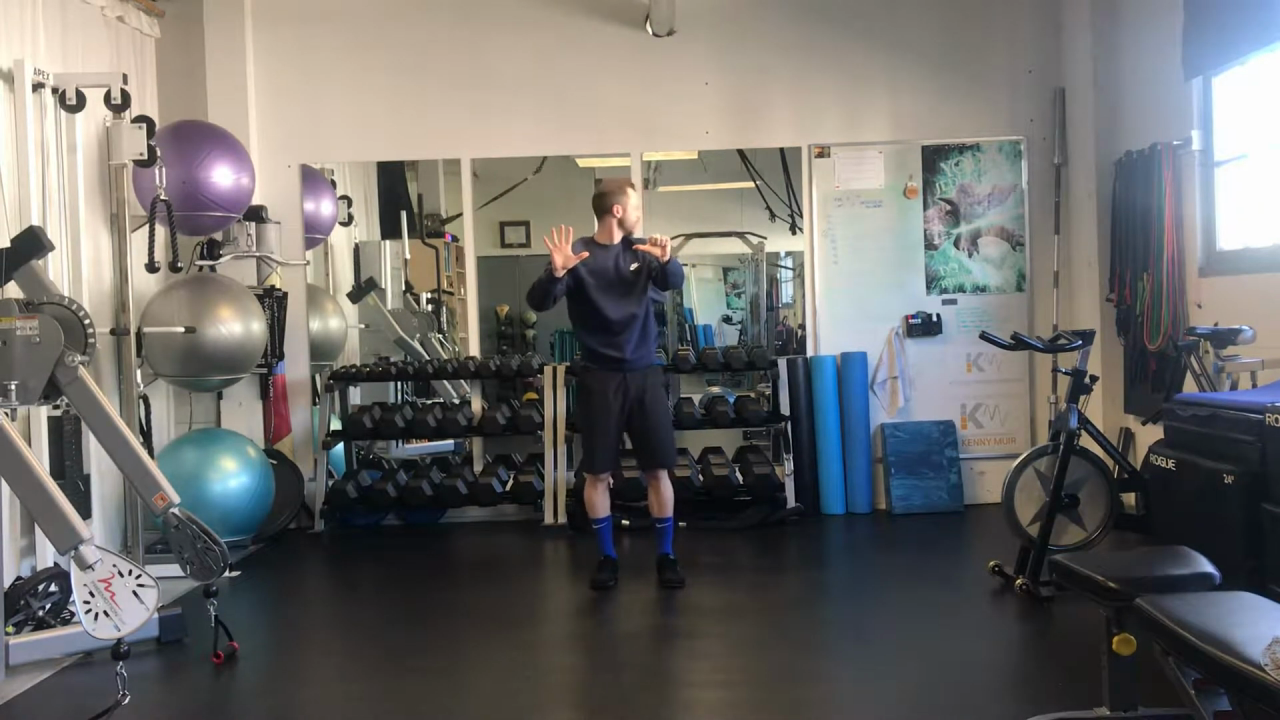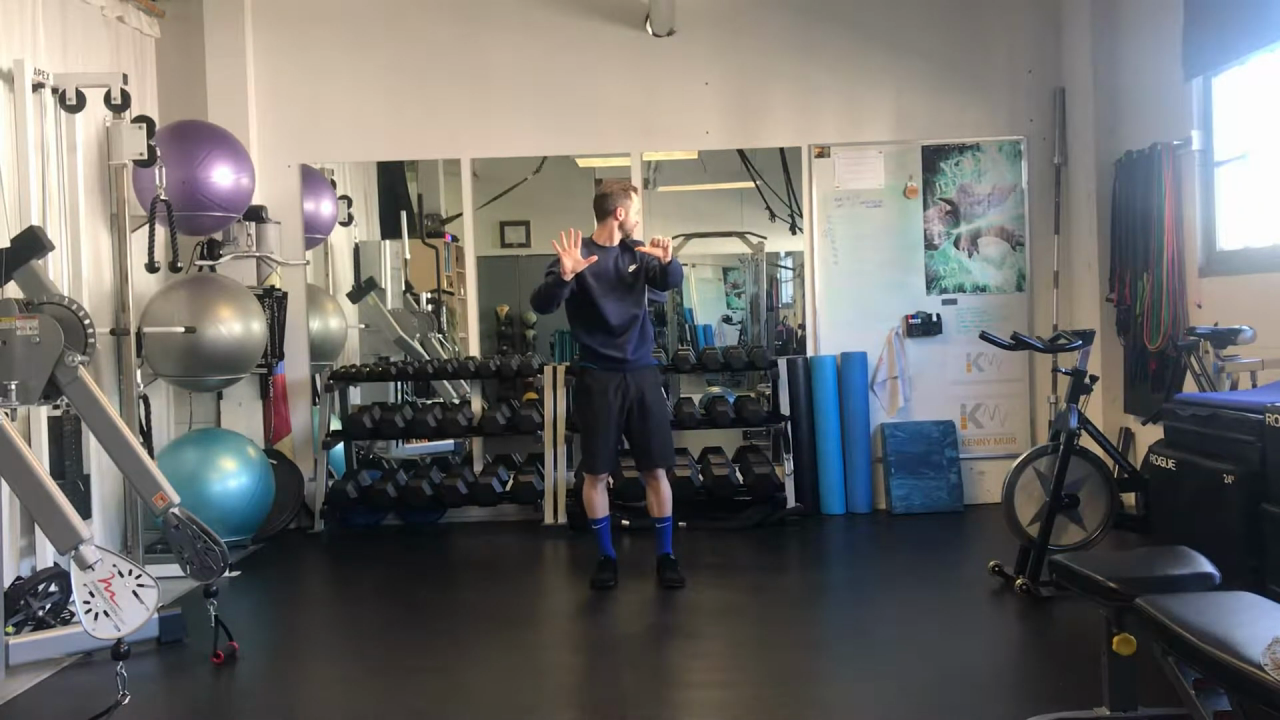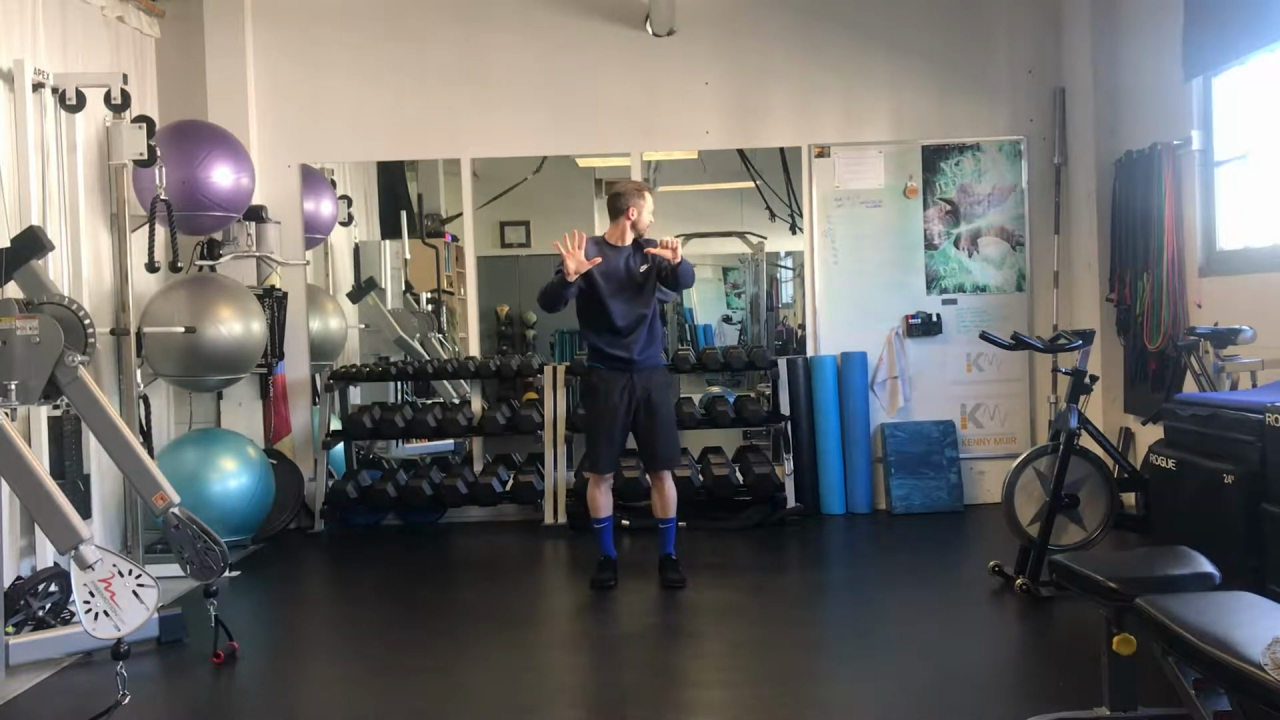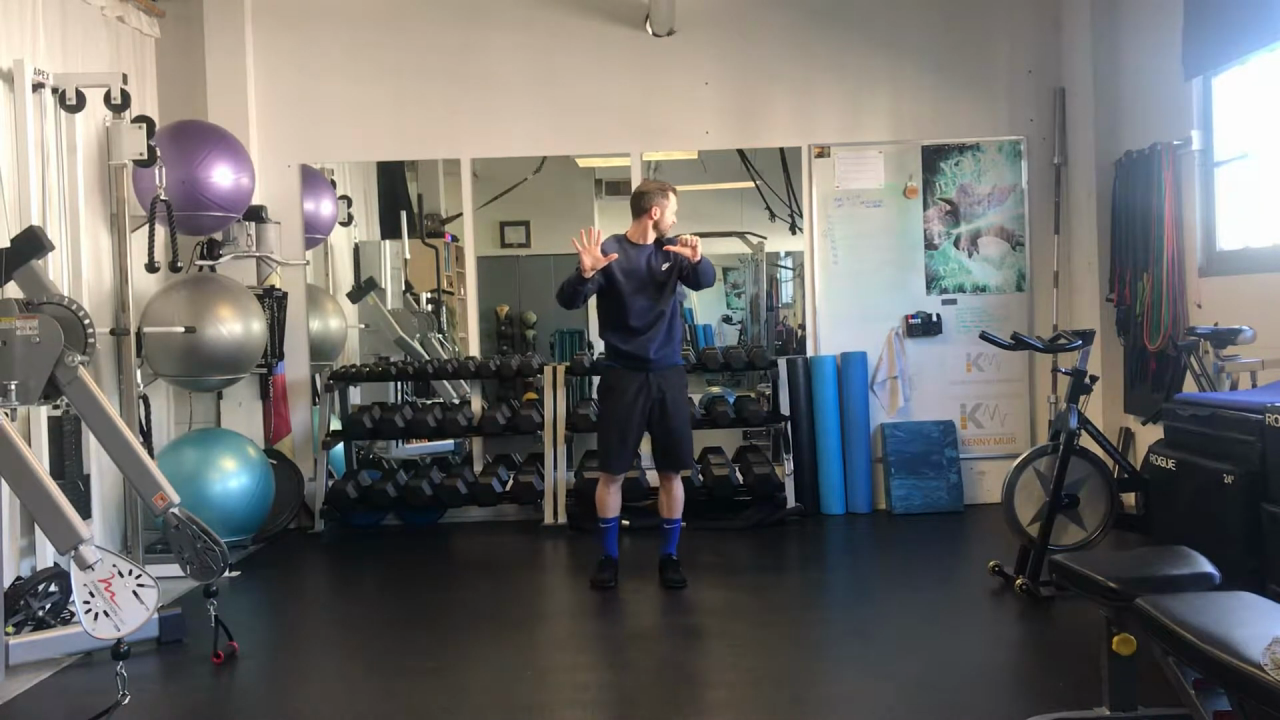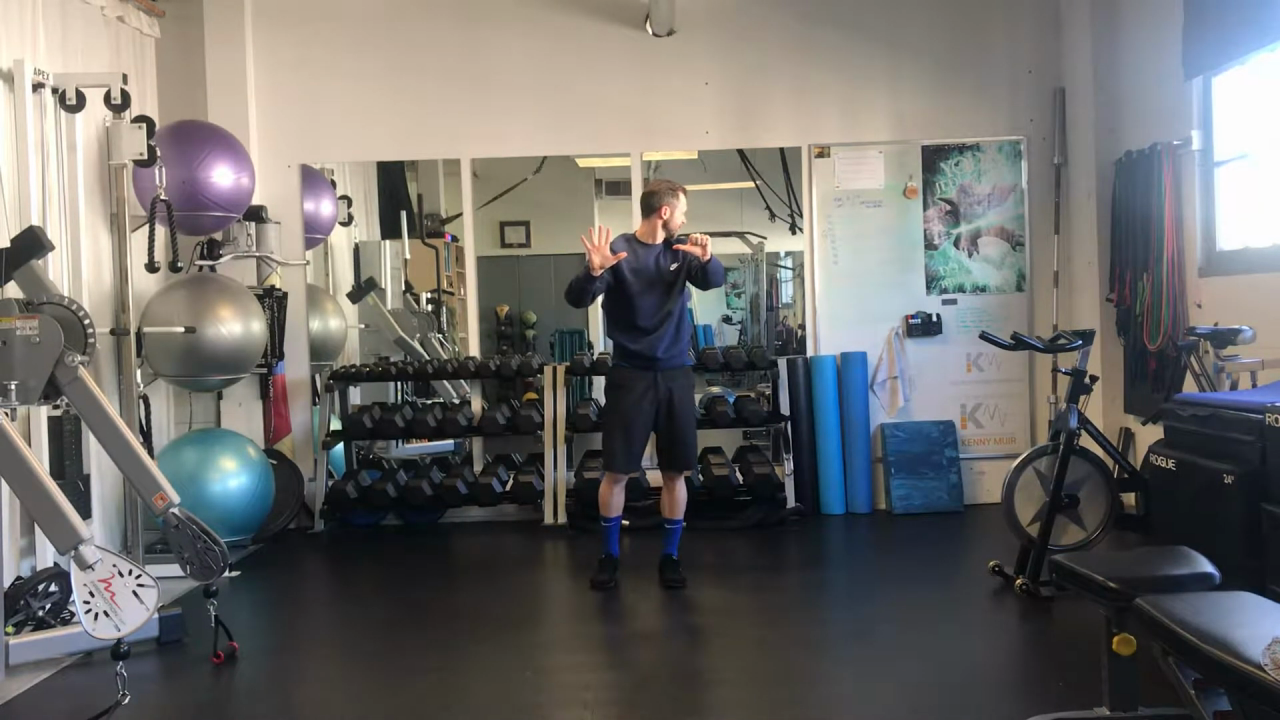
dt=0.4s
person 1, frame 1
left shoulder: (639, 250)
right shoulder: (578, 254)
left elbow: (672, 283)
right elbow: (538, 302)
left wrist: (665, 259)
right wrist: (556, 272)
left hip: (645, 373)
right hip: (600, 377)
left knee: (657, 470)
right knee: (597, 472)
left ankle: (666, 556)
right ankle: (607, 557)
person 1, frame 2
left shoulder: (637, 251)
right shoulder: (577, 254)
left elbow: (670, 283)
right elbow: (542, 305)
left wrist: (667, 260)
right wrist: (564, 276)
left hip: (642, 372)
right hip: (598, 377)
left knee: (657, 470)
right knee: (596, 473)
left ankle: (666, 556)
right ankle: (606, 557)
person 1, frame 3
left shoulder: (650, 252)
right shoulder: (588, 253)
left elbow: (684, 282)
right elbow: (549, 304)
left wrist: (677, 261)
right wrist: (568, 276)
left hip: (651, 374)
right hip: (606, 376)
left knee: (661, 470)
right knee: (600, 473)
left ankle: (668, 556)
right ankle: (607, 557)
person 1, frame 4
left shoulder: (672, 251)
right shoulder: (609, 251)
left elbow: (706, 281)
right elbow: (568, 301)
left wrist: (697, 259)
right wrist: (585, 273)
left hip: (668, 374)
right hip: (622, 375)
left knee: (671, 471)
right knee: (611, 472)
left ankle: (669, 556)
right ankle: (608, 557)
person 1, frame 5
left shoulder: (680, 251)
right shoulder: (617, 250)
left elbow: (714, 281)
right elbow: (576, 299)
left wrist: (707, 258)
right wrist: (594, 271)
left hip: (675, 373)
right hip: (630, 374)
left knee: (675, 472)
right knee: (617, 471)
left ankle: (670, 556)
right ankle: (609, 556)
